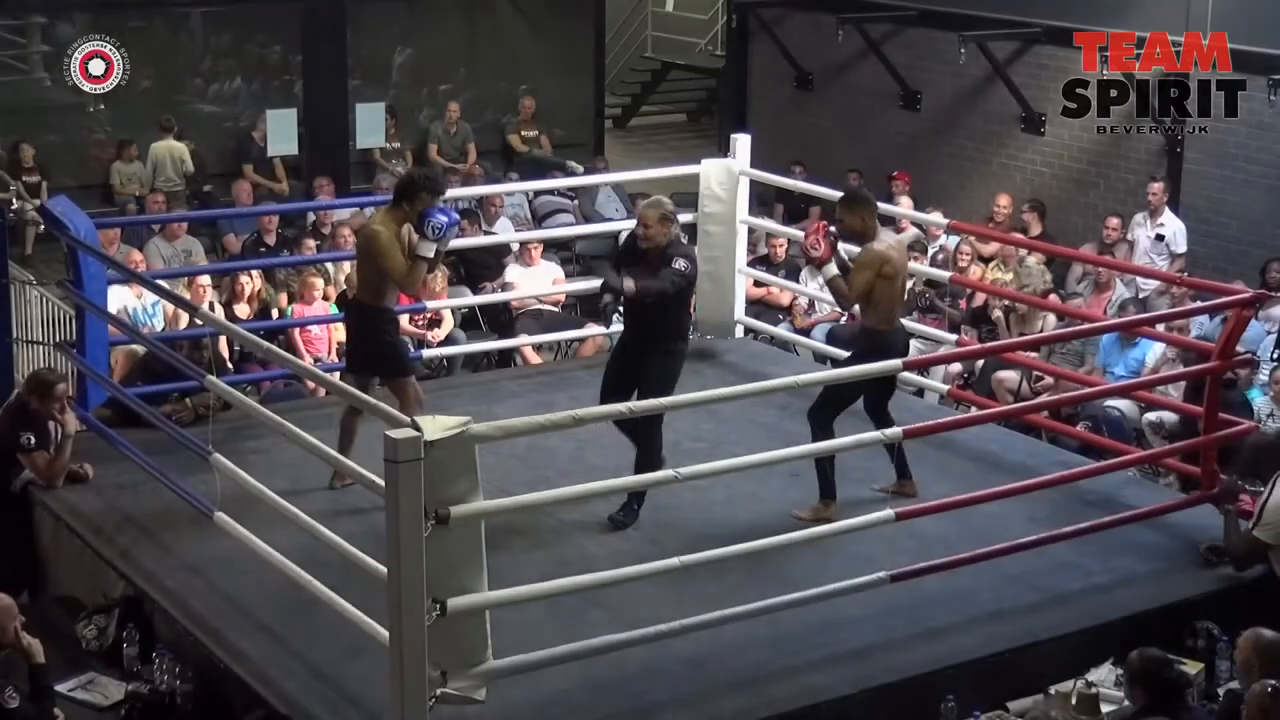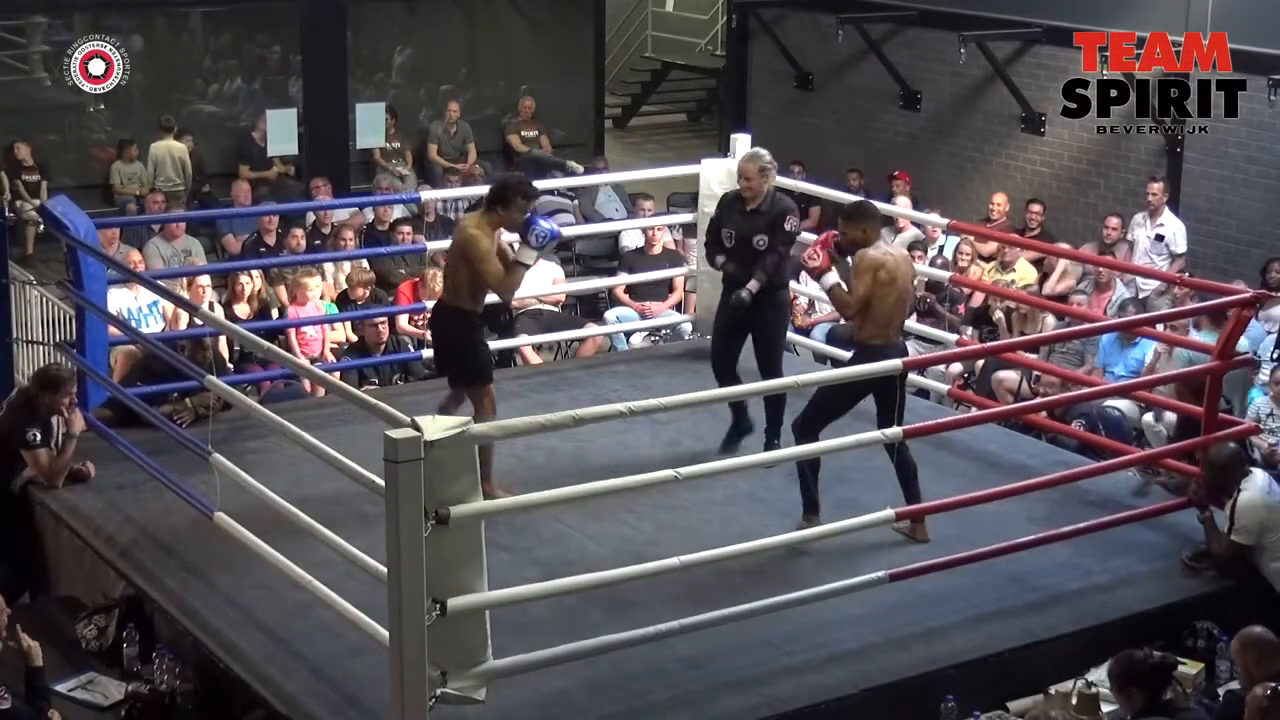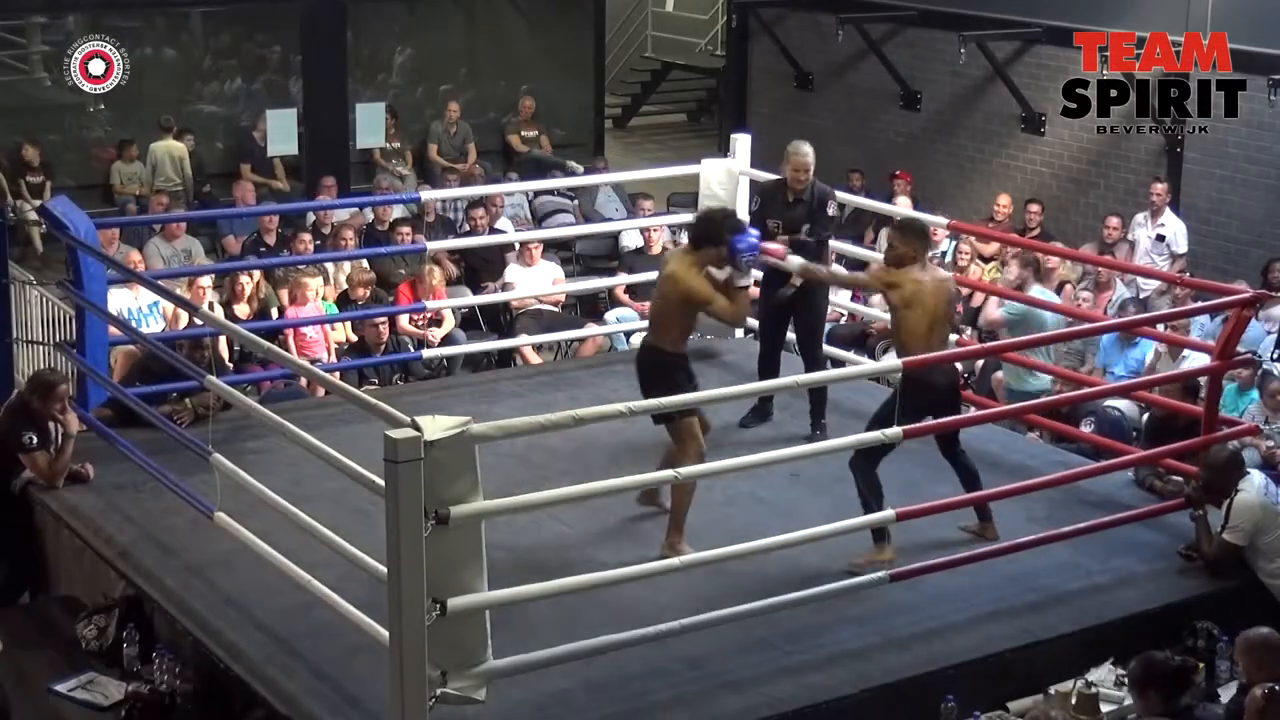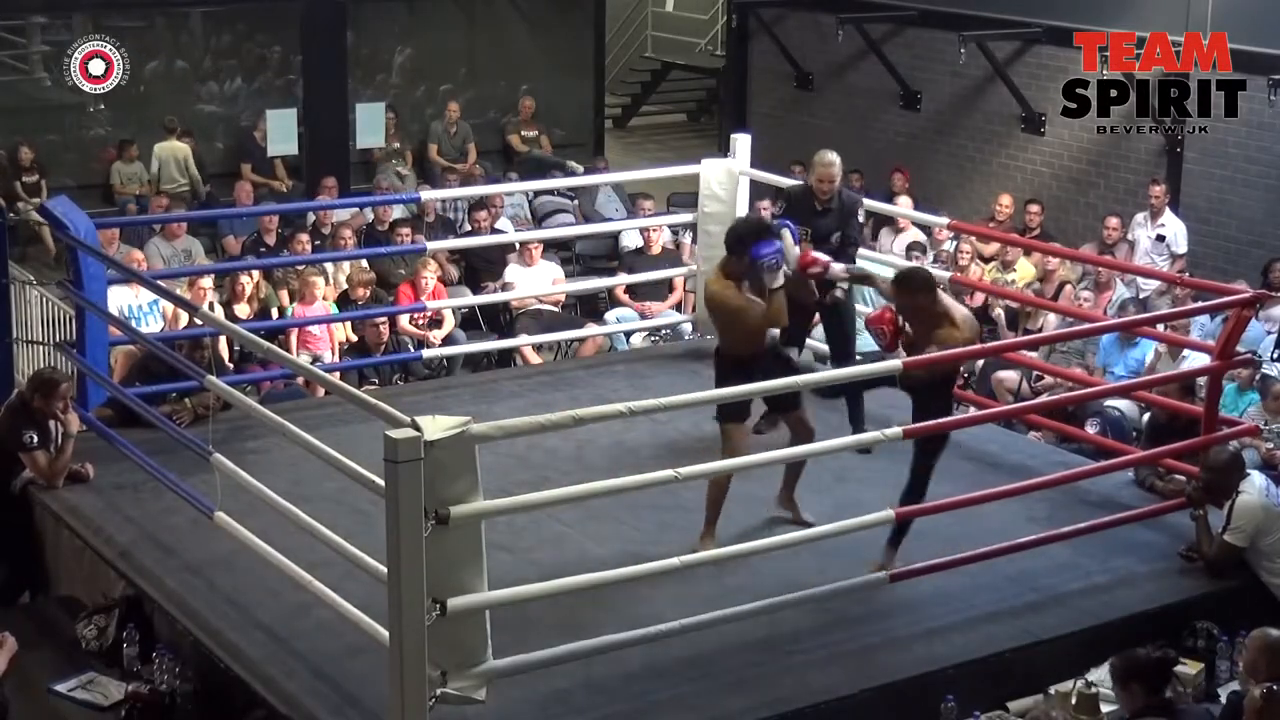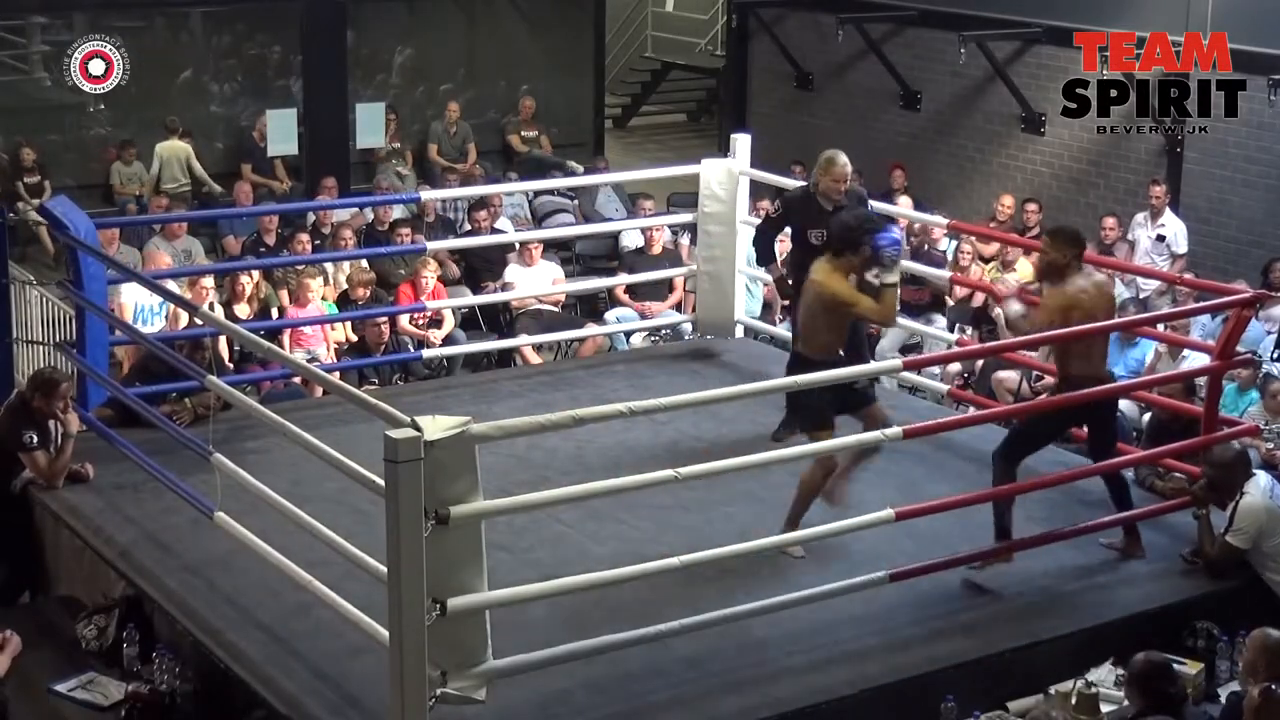
dt=1s
person 1, frame 1
left shoulder: (873, 253)
right shoulder: (892, 243)
left elbow: (847, 300)
left wrist: (825, 262)
right wrist: (835, 251)
left hip: (876, 345)
right hip: (894, 339)
left knee: (820, 415)
right knee: (878, 410)
left ankle: (827, 503)
right ankle: (905, 480)
person 1, frame 2
left shoulder: (869, 258)
right shoulder: (903, 257)
left elbow: (849, 307)
left wrist: (823, 272)
right wrist: (841, 257)
left hip: (869, 358)
right hip: (897, 354)
left knee: (804, 427)
right knee: (894, 439)
left ankle: (810, 518)
right ankle: (917, 523)
person 1, frame 3
left shoulder: (894, 278)
right shoulder: (948, 280)
left elbow: (833, 277)
left wrist: (785, 258)
left hip: (918, 384)
right hip: (948, 376)
left knee: (862, 461)
right knee: (953, 450)
left ankle: (882, 547)
right ankle: (986, 524)
person 1, frame 4
left shoulder: (959, 334)
right shoulder: (920, 296)
left elbow: (915, 373)
right elbow: (872, 279)
left wrist: (890, 345)
right wrist: (833, 270)
left hip: (933, 389)
right hip: (907, 359)
left knee: (920, 471)
left ankle: (891, 548)
person 1, frame 5
left shoulder: (1065, 294)
right shoulder: (1102, 282)
left elbow: (1027, 334)
left wrist: (1012, 304)
right wrist: (1041, 298)
left hip: (1072, 391)
right hip: (1102, 387)
left knee: (1005, 457)
right knee: (1106, 462)
left ankle: (1001, 546)
right ankle: (1132, 540)
person 2, frame 1
left shoulder: (404, 226)
right shoulder: (379, 232)
left elbow: (423, 267)
right elbow: (410, 285)
left wrist: (438, 243)
right wrist: (428, 243)
left hip: (366, 314)
right hip: (373, 318)
left knee: (359, 395)
right knee: (412, 399)
left ankle: (340, 472)
person 2, frame 2
left shoulder: (488, 228)
right shoulder: (474, 236)
left elbow: (507, 267)
right elbow: (505, 290)
left wrist: (530, 250)
right wrist: (529, 250)
left hip: (454, 317)
right hip: (458, 322)
left knee: (459, 395)
right knee: (485, 404)
right ankle: (486, 486)
person 2, frame 3
left shoulder: (686, 260)
right shoulder: (687, 279)
left elbow: (722, 287)
right elbow: (737, 318)
left wrist: (737, 272)
right wrist: (742, 272)
left hip: (669, 357)
right hip: (662, 363)
left knee: (699, 427)
right knee: (693, 449)
left ankle: (651, 491)
right ankle: (674, 544)
person 2, frame 4
left shoulder: (756, 267)
right shoulder: (719, 290)
right elbow: (777, 320)
right wrist: (774, 278)
left hip: (767, 355)
right hip: (734, 365)
left knee: (804, 431)
right knee: (734, 453)
left ankle: (787, 498)
right ankle: (708, 534)
person 2, frame 5
left shoulder: (832, 266)
right shoulder: (831, 285)
left elbow: (871, 294)
right elbow: (886, 318)
left wrist: (883, 272)
right wrist: (890, 272)
left hip: (834, 362)
right hip: (809, 371)
left knee: (881, 424)
right knee: (826, 458)
left ankle: (838, 475)
right ankle: (789, 530)
person 3, frame 1
left shoulder: (681, 258)
right shoulder: (634, 243)
left elbow: (664, 287)
right elbow: (614, 270)
left wrist: (625, 286)
right wrist: (610, 299)
left hip: (666, 347)
right hip: (633, 337)
left knee: (648, 419)
right knee: (611, 402)
left ankle: (634, 502)
right ankle: (650, 457)
person 3, frame 2
left shoulder: (784, 209)
right shoulder: (728, 202)
left elbow: (776, 256)
right elbow: (711, 244)
left wrist: (750, 288)
right wrist: (722, 264)
left hip: (770, 298)
right hip: (732, 294)
left knee: (769, 369)
right knee: (720, 362)
left ankle: (773, 439)
right ankle: (740, 421)
person 3, frame 3
left shoulder: (824, 197)
right shoulder: (767, 191)
left elbow: (817, 246)
left wrist: (793, 284)
right wrist: (790, 241)
left hip: (809, 285)
right hip: (773, 280)
left knee: (811, 351)
right knee: (769, 345)
left ankle: (819, 420)
right ankle: (764, 406)
person 3, frame 4
left shoulder: (852, 203)
right shoulder: (792, 197)
left elbow: (850, 250)
left wrist: (840, 289)
right wrist: (812, 250)
left hip: (835, 287)
left knee: (845, 357)
right knee: (787, 350)
person 3, frame 5
left shoulder: (857, 198)
right shoulder: (794, 201)
right elbow: (762, 238)
right wrist: (778, 277)
right hip: (806, 288)
right ankle: (793, 417)
person 4, frame 1
left shoulder: (44, 412)
right shoulder: (19, 425)
left elbow: (50, 457)
right elbow: (53, 479)
left wrist: (72, 468)
right wrist: (68, 433)
left knee: (25, 559)
person 4, frame 2
left shoulder: (41, 405)
right shoulder: (24, 421)
left elbow: (51, 458)
right elbow: (53, 479)
left wrist: (74, 468)
right wrist: (73, 433)
left knee: (27, 559)
right knee: (20, 565)
person 4, frame 3
left shoulder: (42, 412)
right shoulder: (20, 425)
left elbow: (51, 461)
right elbow: (53, 479)
left wrist: (74, 470)
right wrist: (70, 434)
left knee: (27, 560)
right knee: (21, 567)
person 4, frame 4
left shoulder: (41, 412)
right shoulder: (20, 424)
left elbow: (51, 462)
right elbow: (53, 479)
left wrist: (74, 470)
right wrist: (70, 434)
left knee: (29, 563)
right knee: (23, 568)
person 4, frame 5
left shoulder: (41, 413)
right shoulder: (20, 423)
left elbow: (50, 462)
right elbow: (53, 479)
left wrist: (74, 470)
right wrist: (70, 434)
left knee: (28, 563)
right knee: (23, 568)
